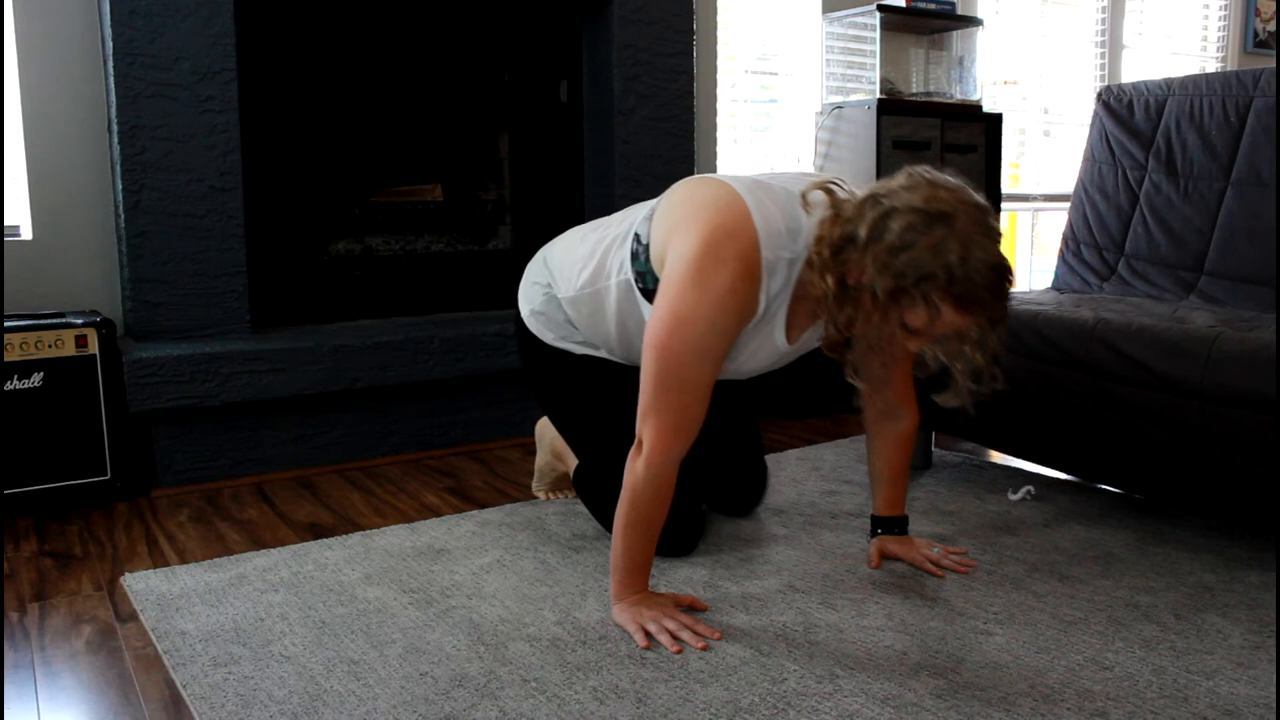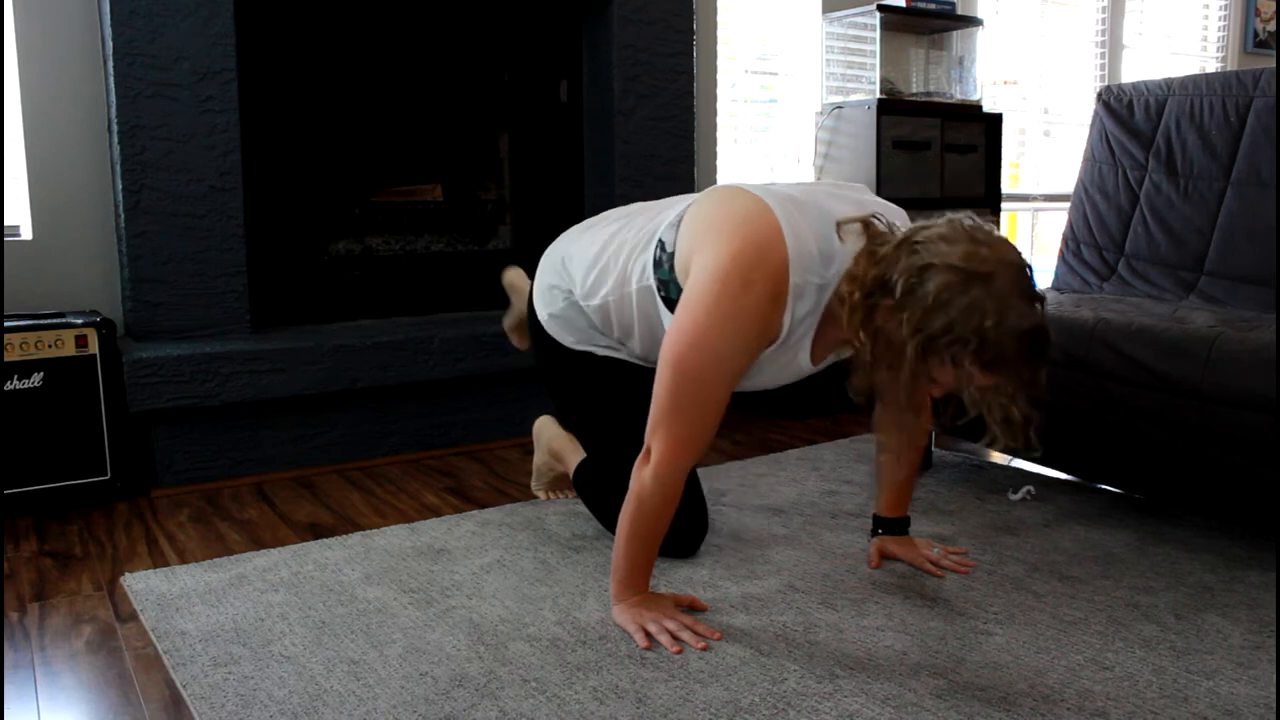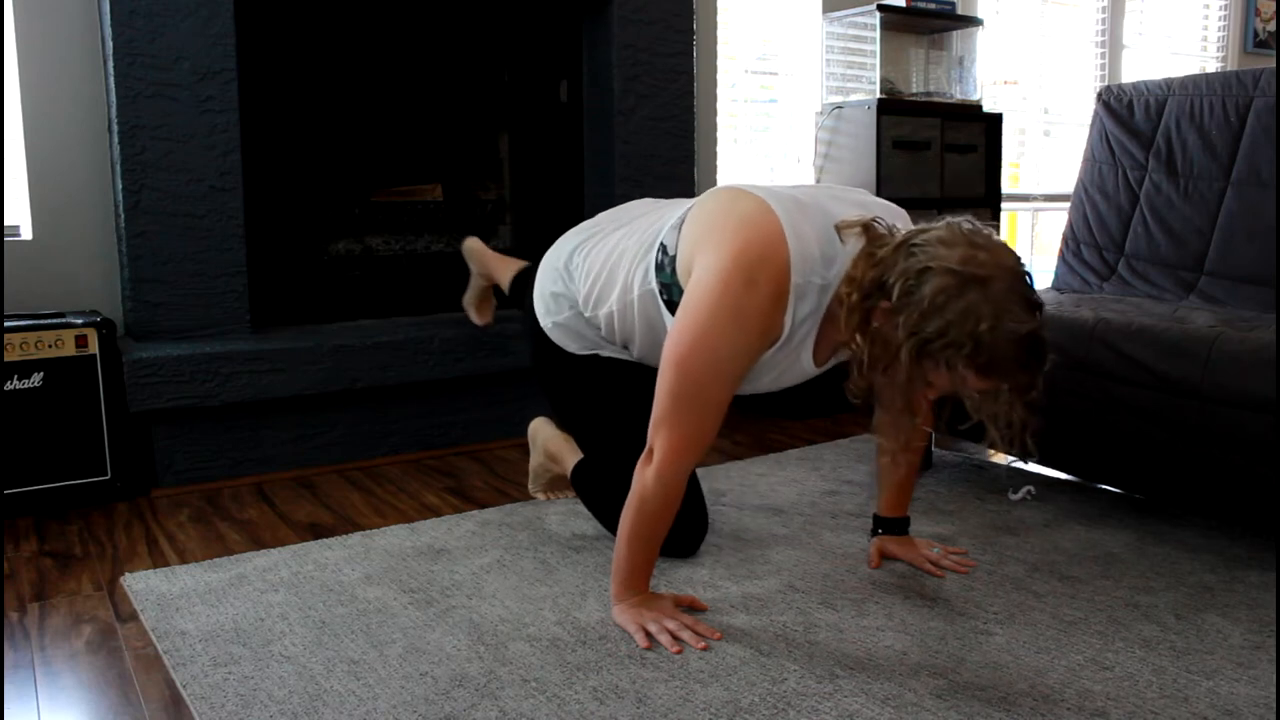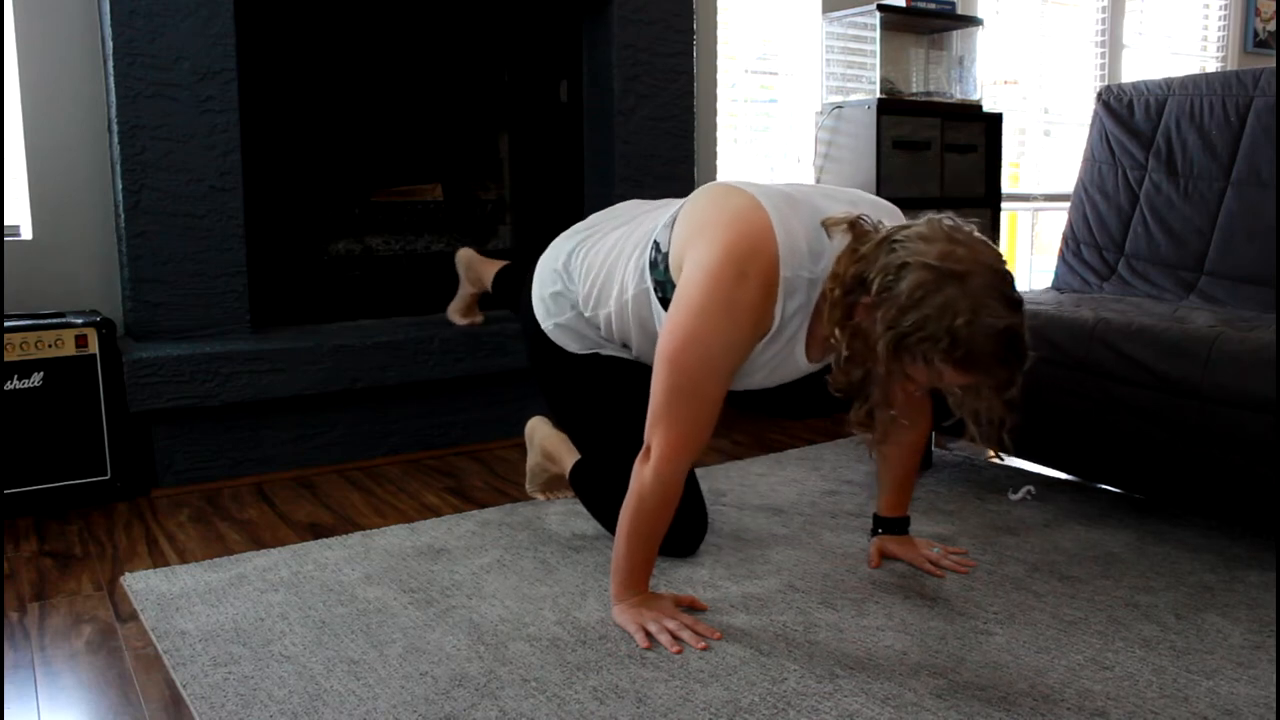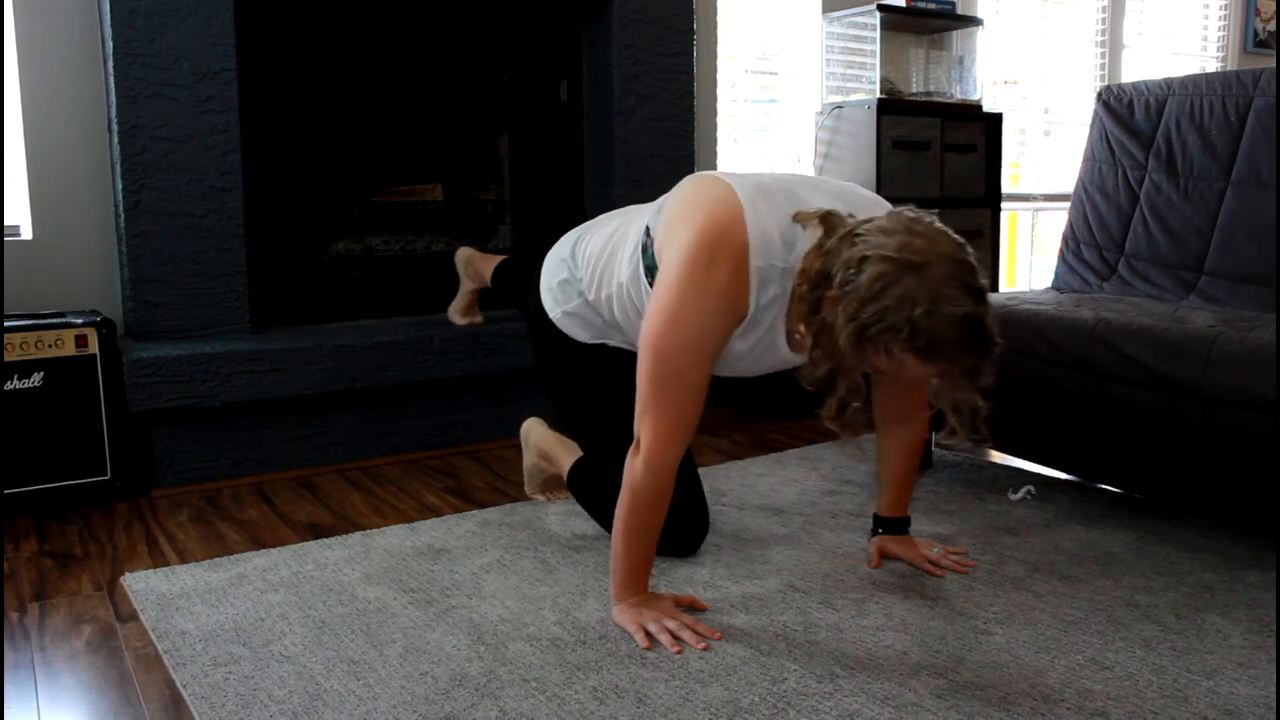
dt=0.3s
person 1, frame 1
left shoulder: (877, 249)
right shoulder: (726, 257)
left elbow: (892, 409)
right elbow: (657, 447)
left wrist: (889, 526)
right wrist: (630, 594)
left hip: (661, 334)
right hip: (569, 327)
left knee: (742, 491)
right knee: (673, 531)
right ankle: (564, 444)
person 1, frame 2
left shoulder: (908, 268)
right shoulder: (752, 277)
left elbow: (904, 413)
right elbow: (664, 456)
left wrist: (891, 527)
right wrist: (629, 597)
left hip: (655, 288)
right hip: (583, 317)
right knee: (679, 532)
left ankle: (526, 297)
right ankle: (563, 443)
person 1, frame 3
left shoulder: (903, 269)
right shoulder: (753, 278)
left elbow: (905, 416)
right elbow: (666, 456)
left wrist: (892, 527)
right wrist: (629, 597)
left hip: (641, 268)
right hip: (580, 320)
right knee: (679, 532)
left ankle: (491, 264)
right ankle: (558, 445)
person 1, frame 4
left shoulder: (899, 267)
right shoulder: (742, 272)
left elbow: (907, 417)
right elbow: (665, 454)
left wrist: (891, 526)
right wrist: (630, 597)
left hip: (641, 267)
right hip: (577, 320)
right knee: (679, 530)
left ankle: (482, 270)
right ankle: (556, 445)
person 1, frame 5
left shoulder: (882, 263)
right shoulder: (718, 259)
left elbow: (903, 413)
right elbow: (655, 446)
left wrist: (892, 525)
right wrist: (630, 597)
left hip: (640, 288)
right hip: (584, 312)
right knee: (677, 529)
left ankle: (480, 267)
right ankle: (554, 448)
